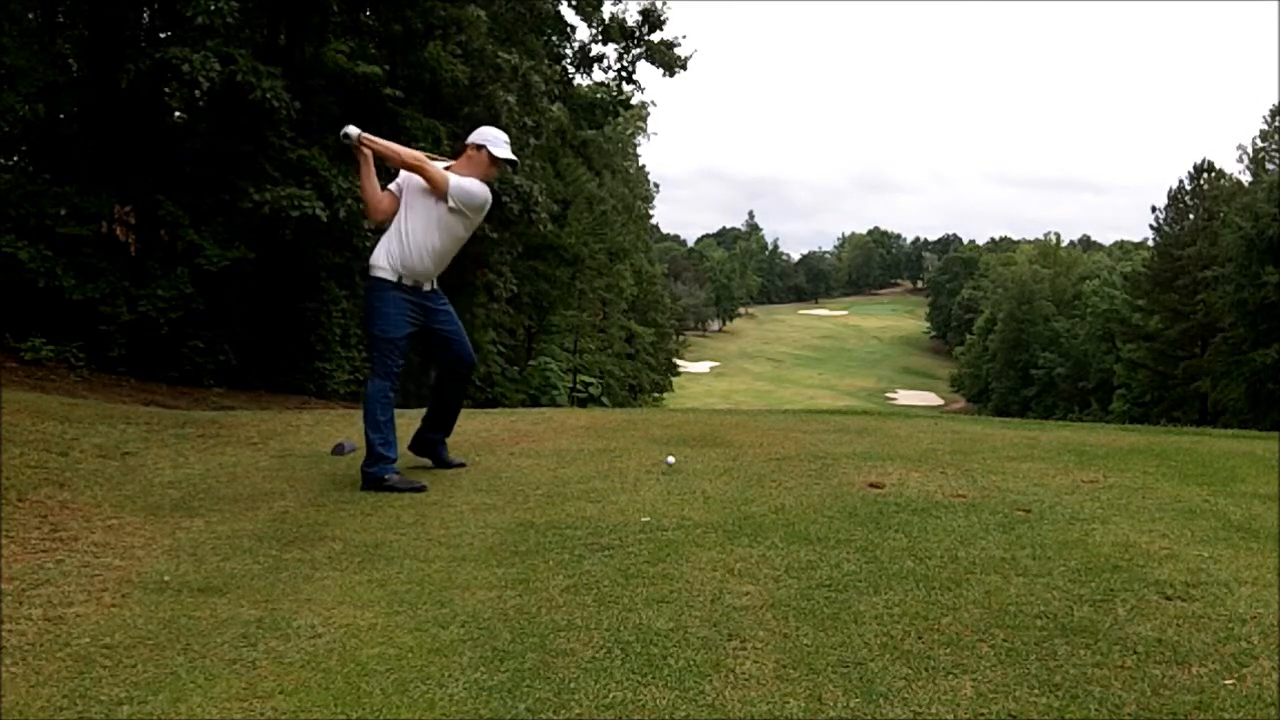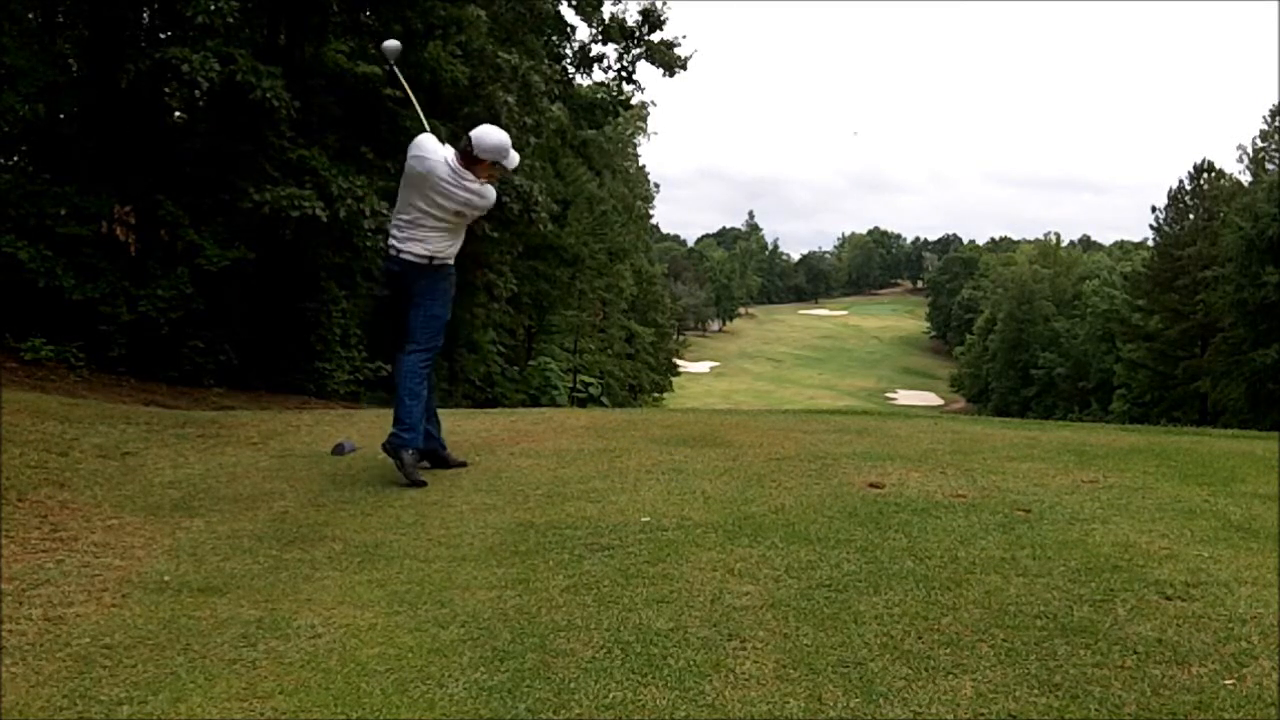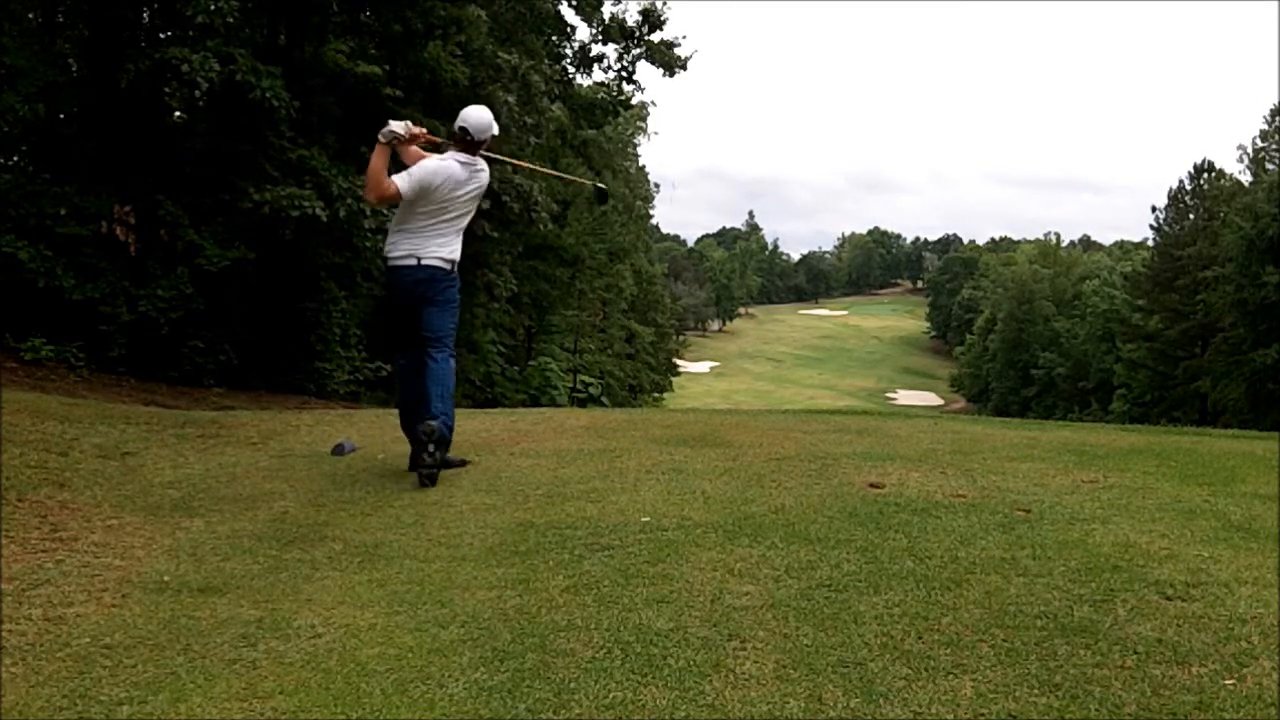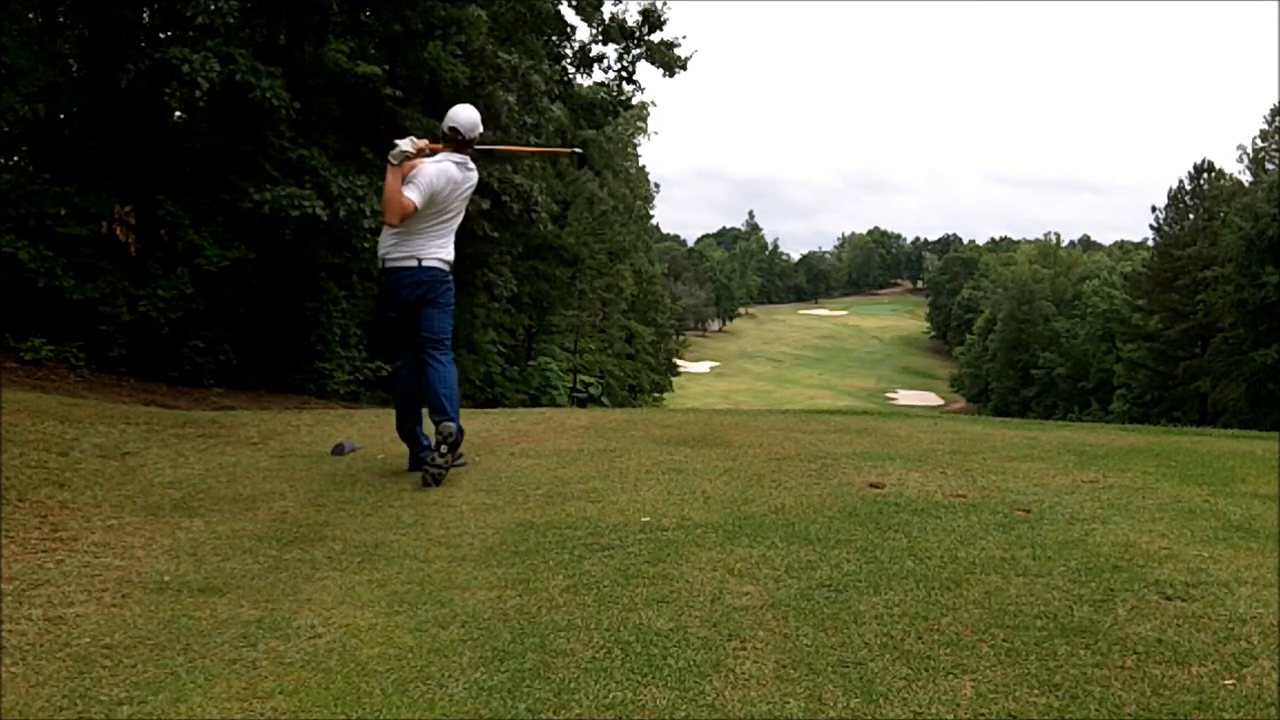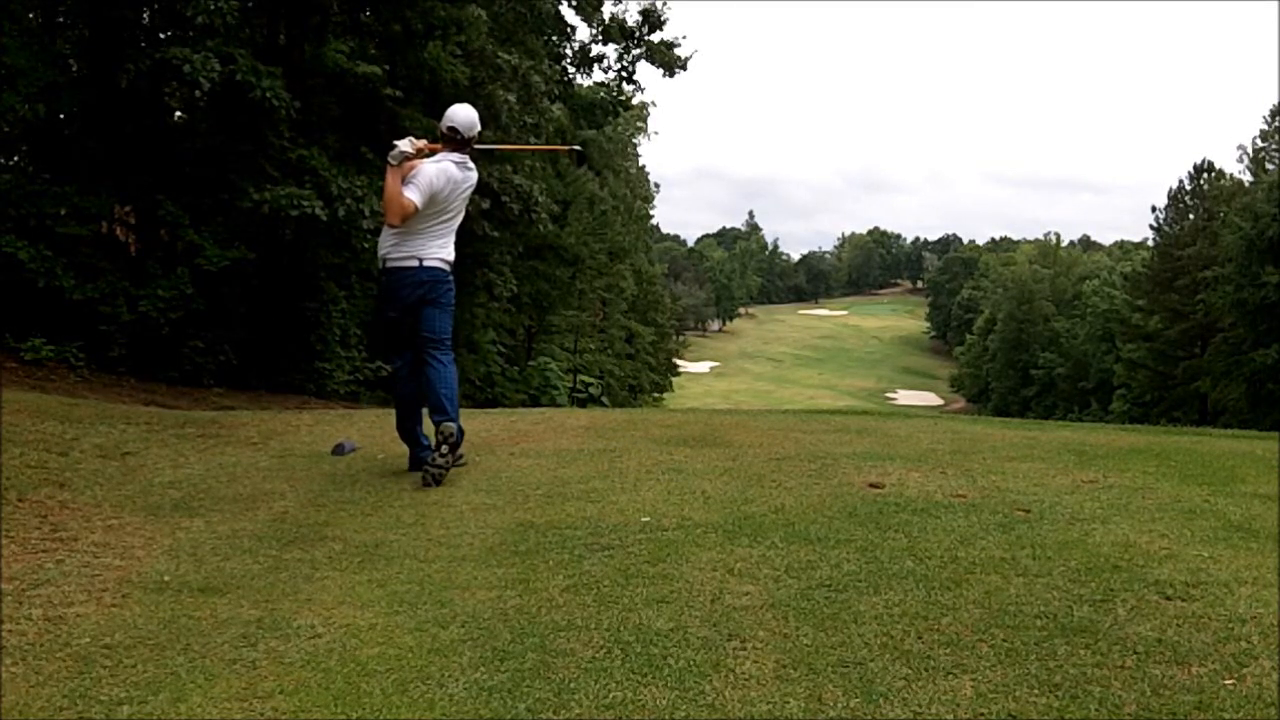
dt=0.4s
person 1, frame 1
left shoulder: (478, 194)
right shoulder: (414, 172)
left elbow: (420, 164)
right elbow: (378, 214)
left wrist: (366, 139)
right wrist: (365, 159)
left hip: (428, 291)
right hip: (390, 287)
left knee: (461, 362)
right knee: (386, 372)
left ankle: (430, 441)
right ankle: (378, 468)
person 1, frame 2
left shoulder: (423, 148)
right shoulder: (483, 196)
left hip: (398, 264)
right hip: (430, 272)
left knee: (414, 351)
right knee: (419, 353)
left ankle: (428, 443)
right ankle: (406, 441)
person 1, frame 3
left shoulder: (432, 171)
right shoulder: (482, 174)
left elbow: (375, 195)
left wrist: (385, 142)
right wrist: (406, 142)
left hip: (400, 271)
right hip: (439, 275)
left knee: (408, 358)
right knee: (440, 353)
left ankle: (422, 446)
right ankle: (437, 427)
person 1, frame 4
left shoulder: (431, 171)
right shoulder: (468, 172)
left elbow: (393, 215)
left wrist: (395, 163)
right wrist: (409, 159)
left hip: (398, 273)
right hip: (435, 274)
left knee: (405, 359)
right knee: (438, 353)
left ankle: (418, 447)
right ankle: (447, 426)
person 1, frame 5
left shoulder: (431, 171)
right shoulder: (468, 172)
left elbow: (394, 216)
right elbow: (417, 172)
left wrist: (395, 165)
right wrist: (409, 160)
left hip: (398, 274)
right hip: (436, 274)
left knee: (405, 360)
right knee: (438, 353)
left ankle: (418, 447)
right ankle: (447, 427)
